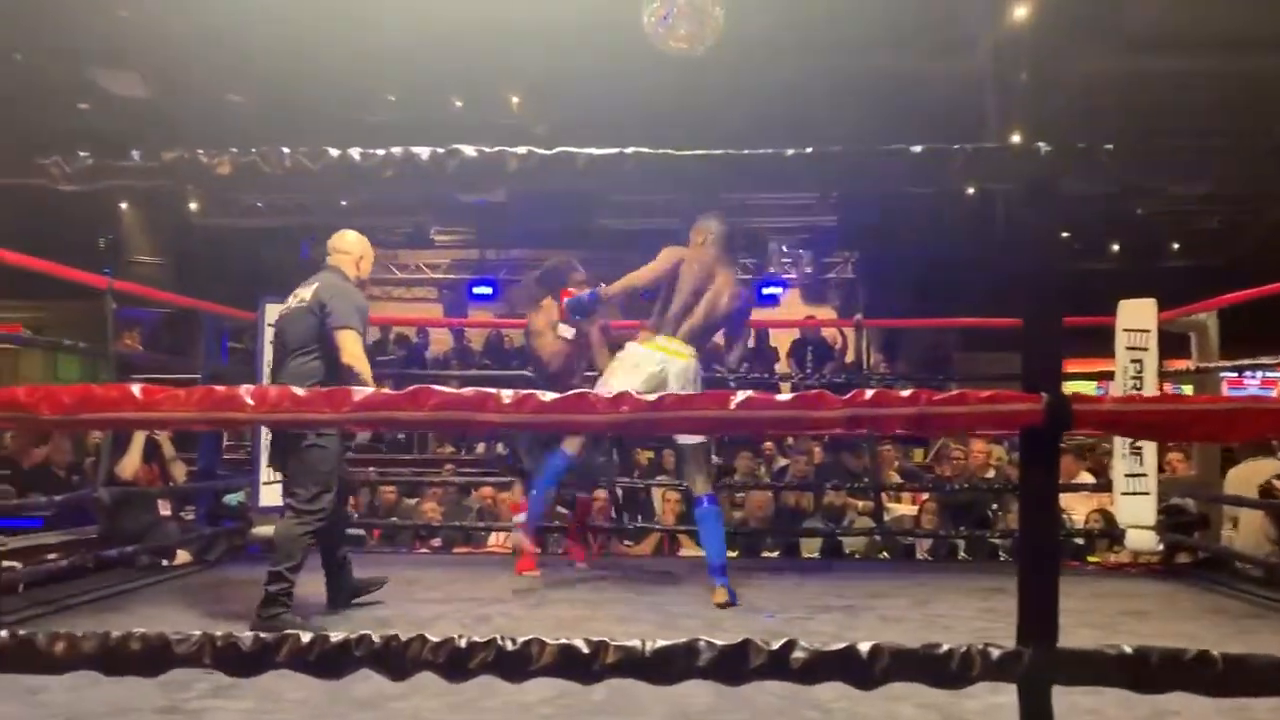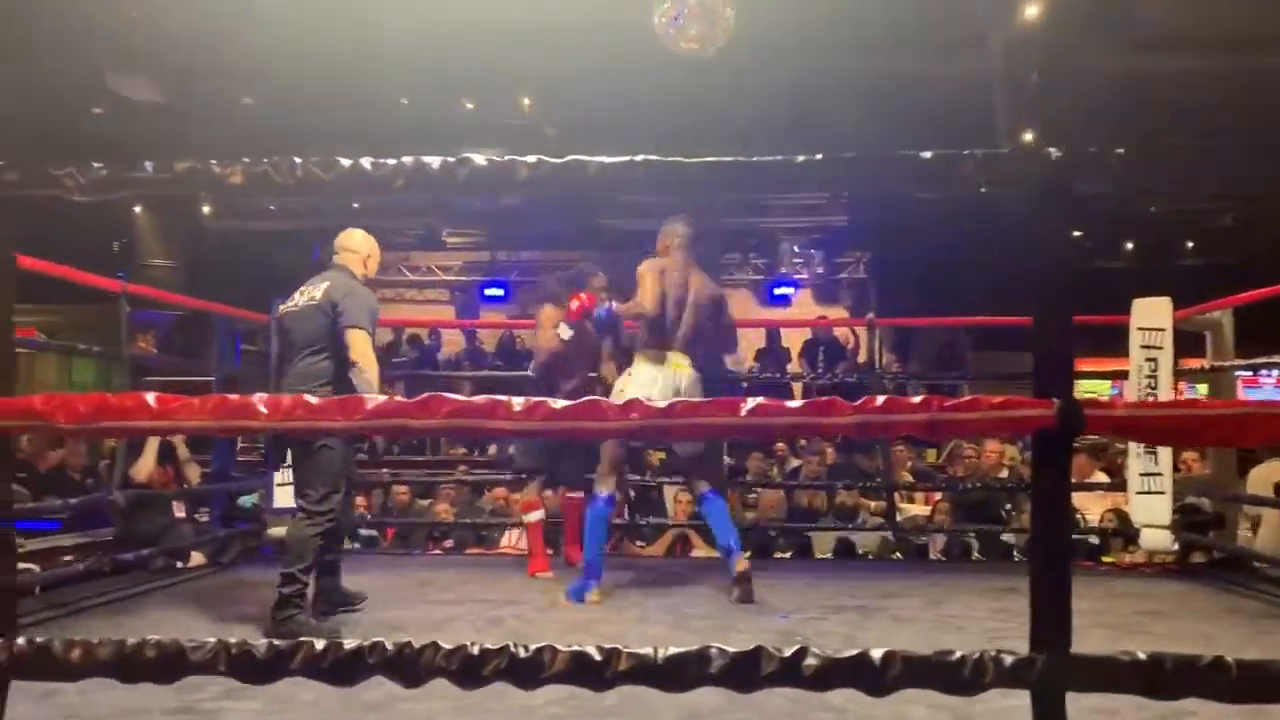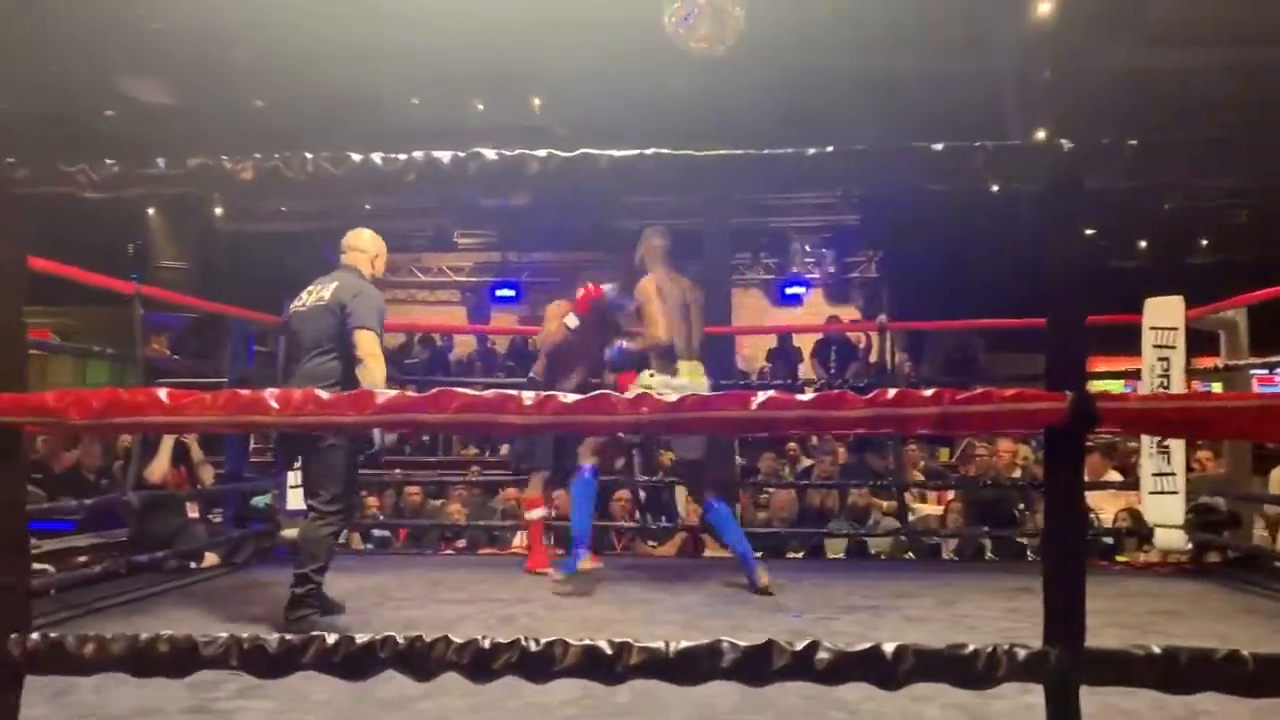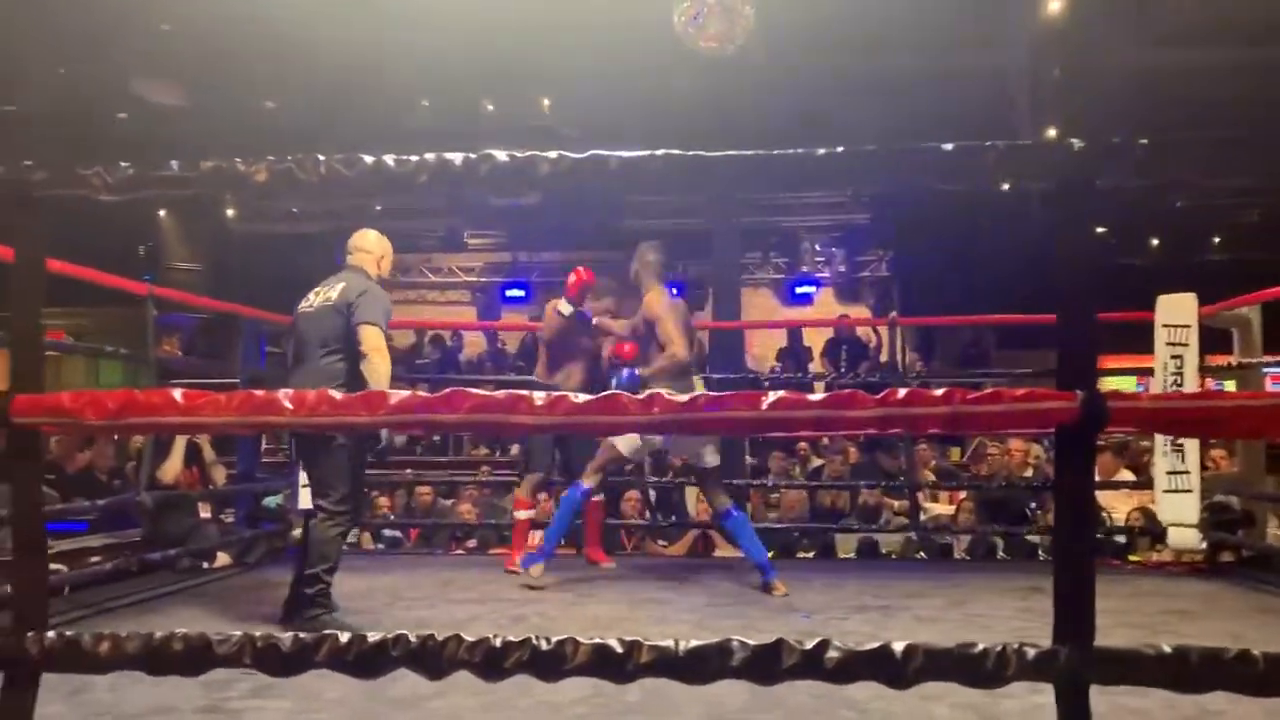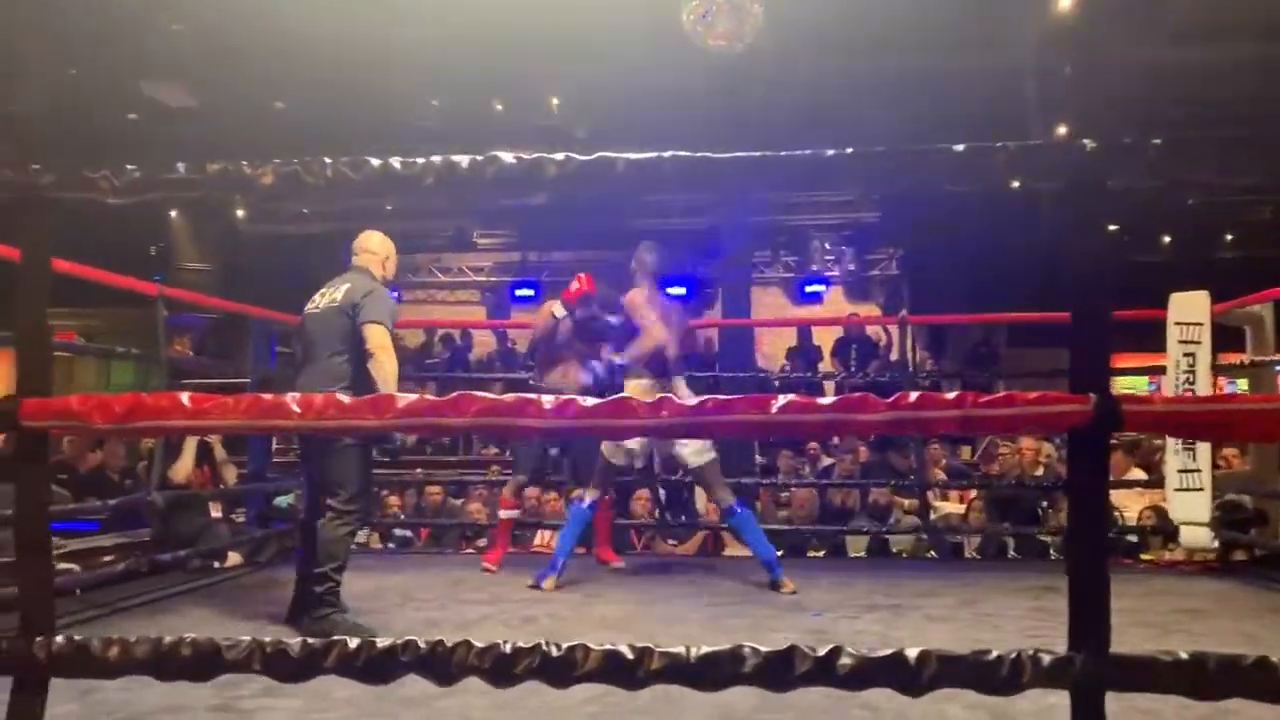
dt=0.1s
person 1, frame 1
left shoulder: (303, 292)
right shoulder: (344, 294)
left elbow: (284, 357)
right elbow: (351, 358)
left wrist: (277, 428)
left knee: (330, 496)
right knee: (308, 507)
left ankle: (341, 583)
right ankle: (274, 608)
person 1, frame 2
left shoulder: (304, 292)
right shoulder: (355, 293)
left elbow: (285, 355)
right elbow: (360, 356)
left knee: (325, 502)
right knee: (319, 508)
left ankle: (329, 590)
right ankle: (289, 611)
person 1, frame 3
left shoulder: (309, 293)
right shoulder: (362, 293)
left elbow: (290, 357)
right elbow: (367, 355)
left knee: (330, 503)
right knee: (329, 508)
left ankle: (311, 594)
right ankle: (302, 609)
person 1, frame 4
left shoulder: (316, 293)
right shoulder: (368, 293)
left elbow: (296, 355)
right elbow: (373, 350)
left knee: (324, 506)
right knee: (337, 510)
left ankle: (300, 600)
right ankle: (313, 610)
person 1, frame 5
left shoulder: (322, 294)
right shoulder: (374, 293)
right elbow: (378, 349)
left knee: (320, 507)
right knee: (344, 508)
left ankle: (306, 601)
right ankle: (323, 610)
person 2, frame 1
left shoulder: (679, 256)
right shoulder: (739, 293)
left elbow: (641, 279)
right elbow: (734, 356)
left wrist: (591, 297)
left hip: (643, 356)
right hip: (685, 370)
left knee: (580, 434)
right knee: (701, 482)
left ankle: (534, 510)
right ankle: (720, 582)
person 2, frame 2
left shoulder: (653, 268)
right shoulder: (712, 288)
left elbow: (647, 308)
right elbow: (728, 348)
left wrist: (611, 311)
left hip: (647, 375)
right hip: (685, 380)
left knee: (606, 478)
right knee: (700, 481)
left ankle: (589, 579)
right ankle: (736, 558)
person 2, frame 3
left shoulder: (648, 284)
right shoulder: (692, 291)
left elbow: (662, 338)
left wrist: (625, 349)
left hip: (661, 383)
right hip: (696, 386)
right knee: (702, 487)
right ankle: (752, 568)
person 2, frame 4
left shoulder: (653, 302)
right shoulder: (672, 303)
left elbow: (683, 356)
left wrist: (636, 375)
left knee: (591, 476)
right knee: (719, 499)
left ankle: (542, 559)
right ankle: (769, 576)
person 2, frame 5
left shoulder: (634, 298)
right shoulder: (673, 305)
left elbow: (659, 342)
left wrist: (616, 362)
left hip: (641, 400)
right hip: (678, 400)
left knee: (595, 490)
right knee: (722, 494)
left ankle: (553, 571)
right ankle: (777, 574)
person 3, frame 1
right shoulder: (541, 314)
left elbow: (599, 353)
right elbow: (551, 363)
right wrist: (568, 323)
left hip: (573, 395)
left knee: (587, 473)
left ankle: (575, 540)
right ankle: (525, 553)
person 3, frame 2
right shoulder: (550, 312)
left elbow: (604, 364)
right elbow: (543, 357)
right wrist: (570, 324)
left hip: (572, 400)
left knee: (574, 475)
right knee: (537, 476)
left ankle: (571, 545)
right ankle: (537, 555)
person 3, frame 3
left shoulder: (605, 326)
right shoulder: (559, 309)
left elbow: (604, 371)
right elbow: (548, 346)
right wrist: (577, 314)
right hip: (543, 394)
left knee: (583, 474)
right knee: (540, 474)
left ankle: (582, 548)
right ankle: (536, 553)
person 3, frame 4
right shoulder: (558, 308)
left elbow: (609, 367)
right elbow: (547, 337)
right wrist: (569, 301)
right knee: (535, 475)
left ankle: (592, 546)
right ankle: (517, 548)
person 3, frame 5
left shoulder: (600, 329)
right shoulder: (553, 311)
right elbow: (537, 336)
right wrist: (564, 305)
right knee: (521, 477)
left ankle: (604, 546)
right ankle: (498, 547)
